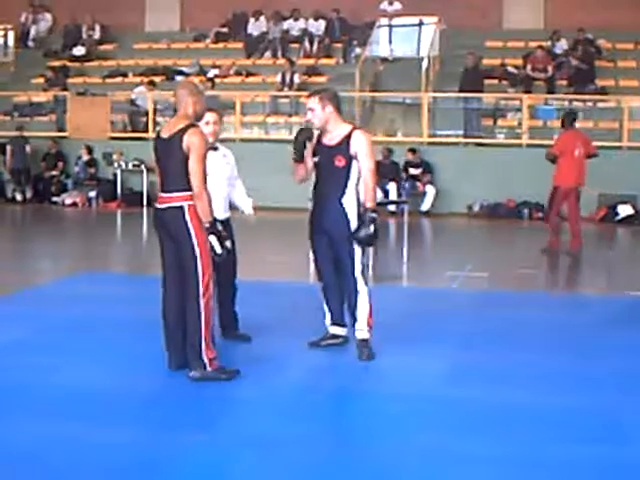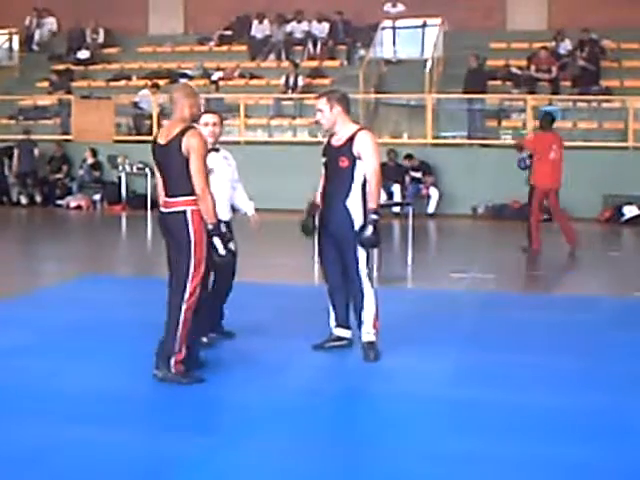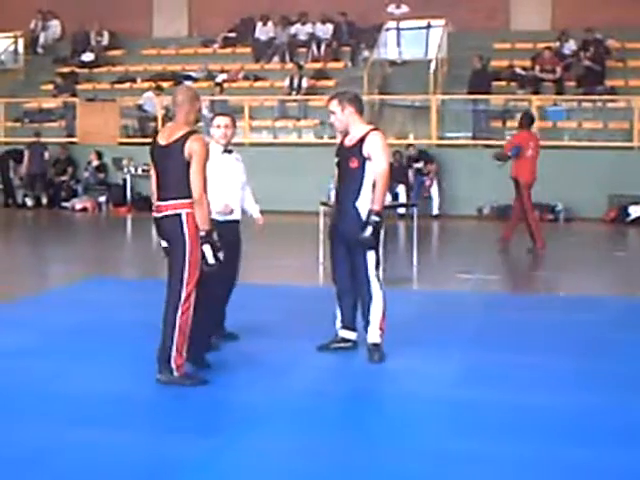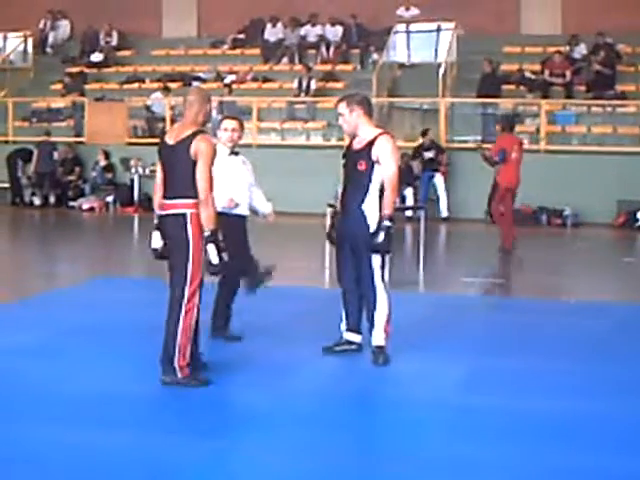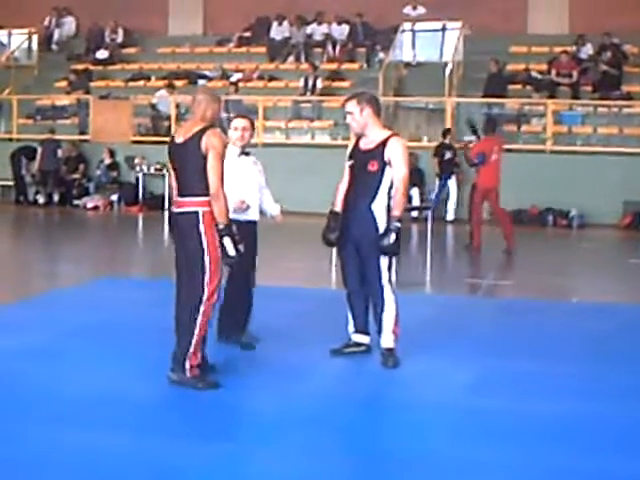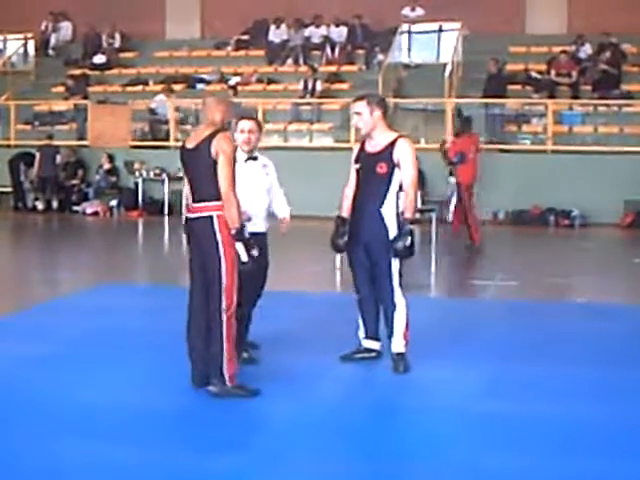
dt=0.4s
person 1, frame 1
left shoulder: (162, 133)
right shoulder: (194, 135)
right elbow: (198, 188)
right wrist: (211, 227)
left hip: (162, 210)
right hip: (185, 212)
left knee: (173, 284)
right knee: (199, 287)
left ankle: (177, 356)
right ankle: (202, 364)
person 1, frame 2
left shoulder: (159, 137)
right shoulder: (192, 137)
left elbow: (162, 186)
right elbow: (201, 190)
right wrist: (215, 228)
left hip: (167, 215)
right hip: (187, 215)
left knee: (179, 286)
right knee: (189, 289)
left ankle: (185, 355)
right ankle: (168, 362)
person 1, frame 3
left shoulder: (158, 138)
right shoulder: (195, 141)
left elbow: (155, 188)
right elbow: (198, 196)
right wrist: (207, 236)
left hip: (163, 218)
right hip: (183, 218)
left knee: (184, 287)
right knee: (181, 292)
left ankle: (191, 349)
right ankle: (169, 367)
person 1, frame 4
left shoulder: (166, 138)
right shoulder: (202, 141)
left elbow: (159, 188)
right elbow: (204, 195)
left wrist: (158, 225)
right wrist: (212, 237)
left hip: (167, 216)
right hip: (187, 218)
left knee: (183, 289)
right knee: (186, 293)
left ankle: (187, 356)
right ankle: (174, 368)
person 1, frame 5
left shoulder: (176, 136)
right shoulder: (212, 136)
right elbow: (215, 190)
right wrist: (226, 230)
left hip: (179, 214)
right hip: (200, 215)
left knee: (187, 290)
right knee: (205, 291)
left ankle: (192, 358)
right ankle: (184, 367)
person 1, frame 6
left shoulder: (188, 142)
right shoulder: (222, 139)
right elbow: (227, 193)
right wrist: (239, 234)
left hip: (193, 219)
right hip: (215, 220)
left knee: (200, 296)
right knee: (223, 301)
left ankle: (201, 371)
right ankle: (222, 378)
person 2, frame 1
left shoulder: (357, 138)
right shoulder: (316, 140)
left elbow: (368, 179)
right elbow: (301, 177)
left wrist: (370, 216)
right wrist: (299, 151)
left hip: (346, 217)
right hip: (319, 217)
left knee: (353, 277)
right knee: (327, 276)
left ankle: (363, 336)
right ankle: (336, 330)
person 2, frame 2
left shoulder: (362, 138)
right shoulder: (329, 141)
left elbow: (373, 179)
left wrist: (372, 218)
right wrist: (313, 209)
left hip: (352, 219)
right hip: (328, 219)
left knee: (359, 278)
right knee: (334, 278)
left ankle: (368, 338)
right ankle: (341, 332)
person 2, frame 3
left shoulder: (374, 139)
right shoulder: (344, 141)
left elbow: (381, 181)
left wrist: (373, 219)
left hip: (362, 221)
right hip: (341, 221)
left knee: (367, 280)
right knee: (342, 280)
left ankle: (374, 339)
right ankle: (346, 334)
person 2, frame 4
left shoulder: (383, 143)
right shoulder: (351, 144)
left elbow: (390, 186)
left wrist: (385, 224)
right wrist: (336, 217)
left hip: (368, 225)
right hip: (347, 224)
left knee: (372, 284)
right knee: (348, 282)
left ankle: (379, 343)
right ankle: (351, 336)
person 2, frame 5
left shoulder: (393, 144)
right shoulder: (355, 145)
left elbow: (400, 188)
left wrist: (394, 226)
right wrist: (334, 217)
left hip: (374, 226)
right hip: (350, 225)
left knee: (380, 286)
right knee: (353, 284)
left ankle: (388, 345)
right ankle: (359, 338)
person 2, frame 6
left shoulder: (401, 146)
right shoulder: (359, 148)
left elbow: (410, 190)
left wrist: (407, 228)
right wrist: (341, 223)
left hip: (385, 230)
right hip: (358, 229)
left knee: (390, 290)
right knee: (364, 289)
left ankle: (398, 349)
right ankle: (369, 343)
person 3, frame 1
left shoulder: (226, 155)
left elbow: (235, 184)
left wrist: (246, 206)
left hip: (222, 223)
left knee: (227, 277)
left ankle: (229, 326)
person 3, frame 2
left shoulder: (226, 157)
left elbow: (235, 187)
left wrist: (248, 209)
left hip: (224, 225)
left knee: (226, 277)
left ankle: (213, 323)
person 3, frame 3
left shoulder: (236, 159)
right shoulder: (204, 156)
left elbow: (244, 189)
left wrist: (254, 211)
right wrist: (216, 205)
left hip: (232, 225)
right hip: (211, 224)
left knee: (227, 279)
right knee: (208, 280)
left ankle: (216, 326)
right ankle: (201, 335)
person 3, frame 4
left shoulder: (244, 163)
left elbow: (252, 190)
left wrist: (265, 208)
right wrist: (222, 201)
left hip: (238, 220)
right hip: (219, 218)
left knee: (231, 274)
left ankle: (220, 325)
person 3, frame 5
left shoulder: (254, 163)
right shoulder: (220, 158)
left elbow: (262, 191)
left wrist: (274, 210)
right wrist: (232, 203)
left hip: (249, 225)
right hip: (229, 224)
left knee: (240, 277)
right knee: (242, 275)
left ankle: (228, 328)
right ankle: (235, 329)
person 3, frame 6
left shoulder: (266, 164)
left elbow: (275, 193)
left wrist: (283, 213)
left hip: (258, 235)
left knee: (254, 288)
right knee: (239, 290)
left ankle: (239, 336)
right ankle: (235, 345)
person 4, frame 1
left shoulder: (564, 137)
right shoulder: (583, 136)
left elbow: (550, 155)
right elbow: (594, 153)
left wrist: (555, 159)
left hip: (564, 180)
right hip: (577, 180)
left knee: (553, 210)
right knee: (574, 212)
left ankle: (554, 243)
right ankle: (576, 245)
person 4, frame 2
left shoulder: (539, 137)
right shoulder: (558, 138)
left elbow: (519, 145)
right wrist: (535, 156)
left hip: (540, 181)
right hip: (554, 182)
left knee: (534, 212)
right knee: (557, 212)
left ankle: (534, 246)
right ankle: (572, 241)
person 4, frame 3
left shoulder: (518, 137)
right shoulder: (535, 138)
left elbow: (505, 156)
right wrist: (511, 154)
left hip: (521, 177)
right hip: (530, 177)
left knee: (527, 209)
right knee: (518, 207)
left ankle: (539, 243)
right ankle: (506, 237)
person 4, frame 4
left shoulder: (502, 140)
right shoulder: (518, 141)
left elbow: (493, 162)
left wrist: (483, 154)
left hip: (502, 180)
right hip: (514, 180)
left knee: (494, 207)
right knee: (508, 211)
left ankle: (507, 242)
right ankle: (507, 244)
person 4, frame 5
left shoulder: (481, 143)
right shoulder: (498, 141)
left elbow: (471, 162)
left wrist: (466, 151)
left hip: (481, 182)
right hip: (494, 182)
left knee: (475, 212)
right knee: (498, 211)
left ankle: (475, 243)
right ankle: (510, 243)
person 4, frame 6
left shoulder: (459, 142)
right shoulder: (474, 139)
left elbow: (450, 161)
left wrist: (443, 149)
left hip: (463, 179)
right hip: (470, 178)
left knee: (467, 209)
right knee: (460, 207)
left ankle: (476, 241)
